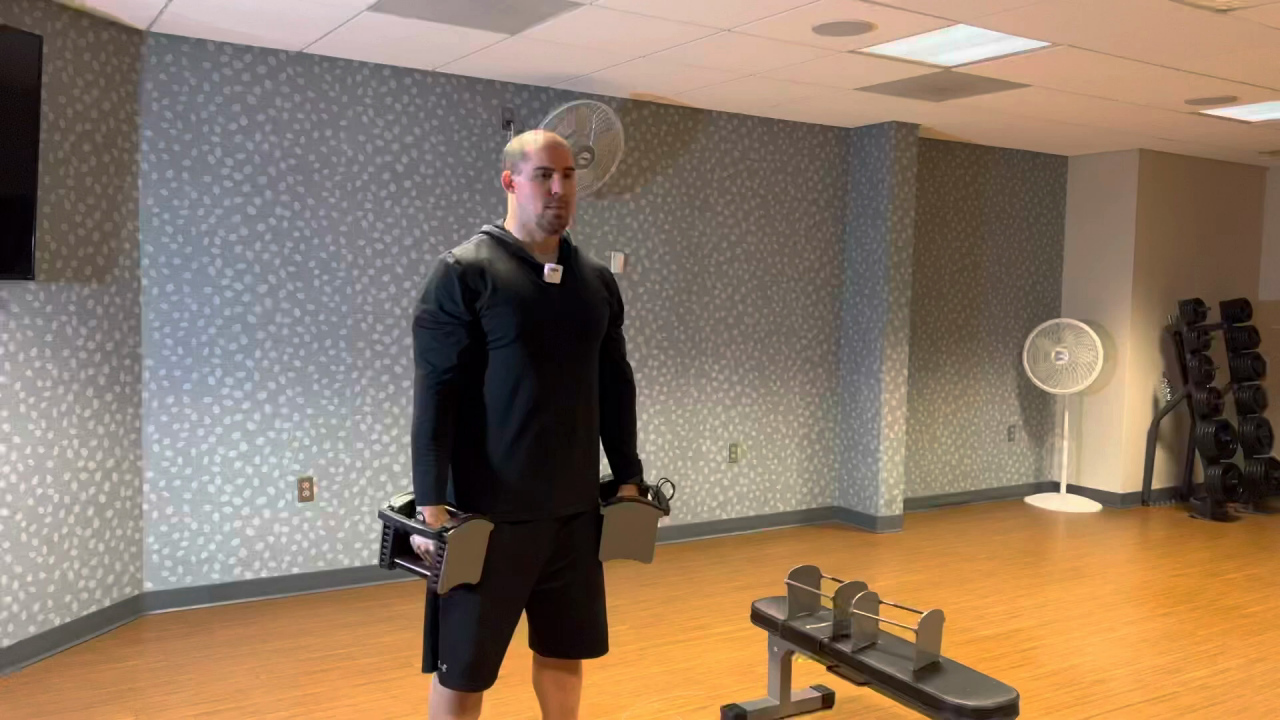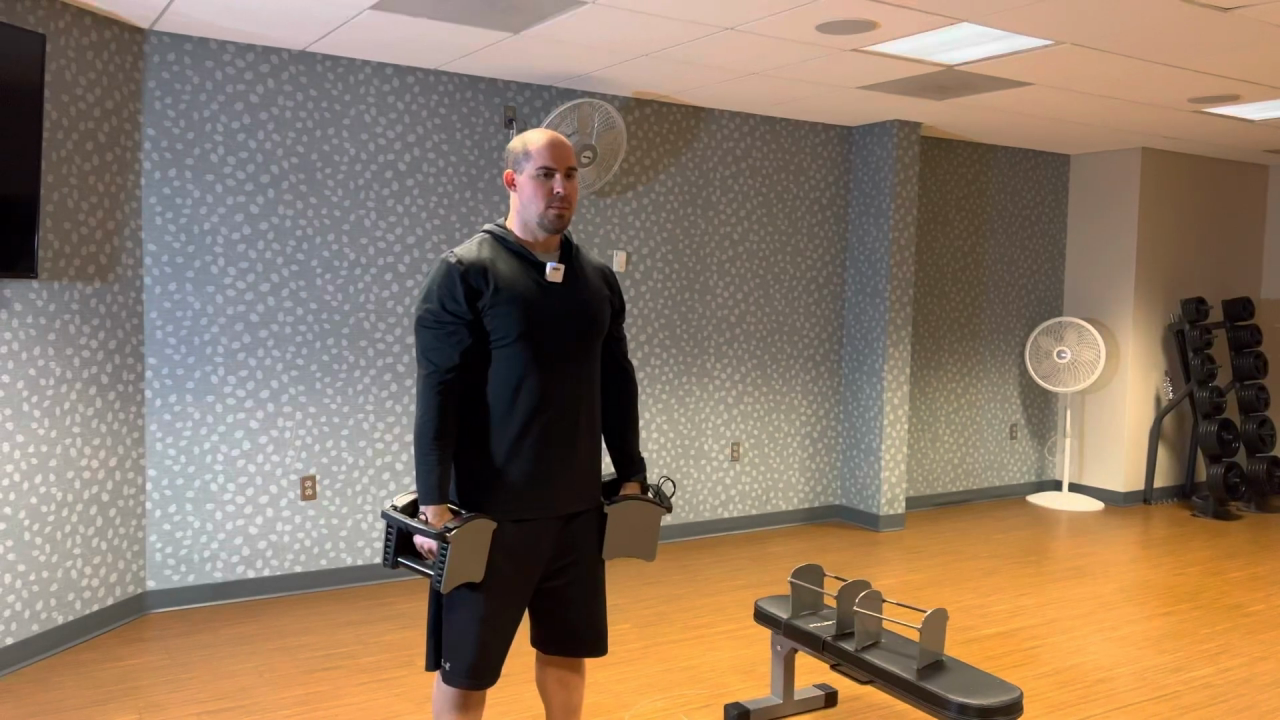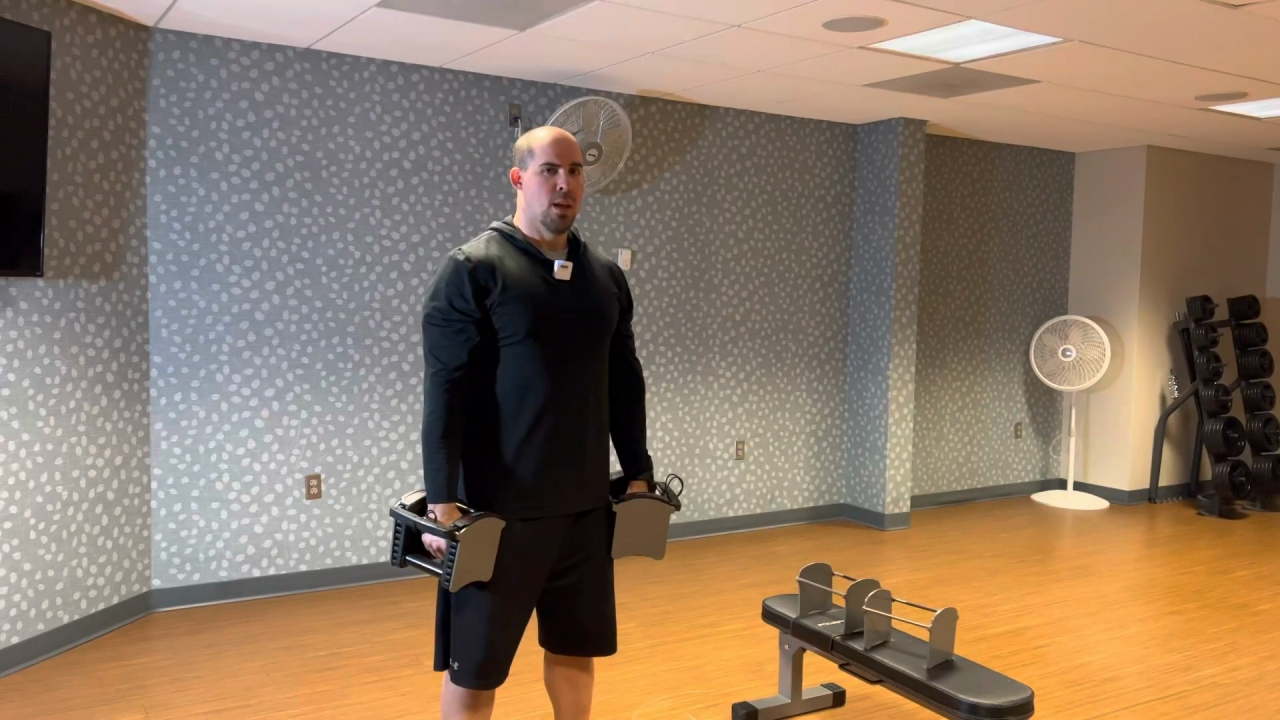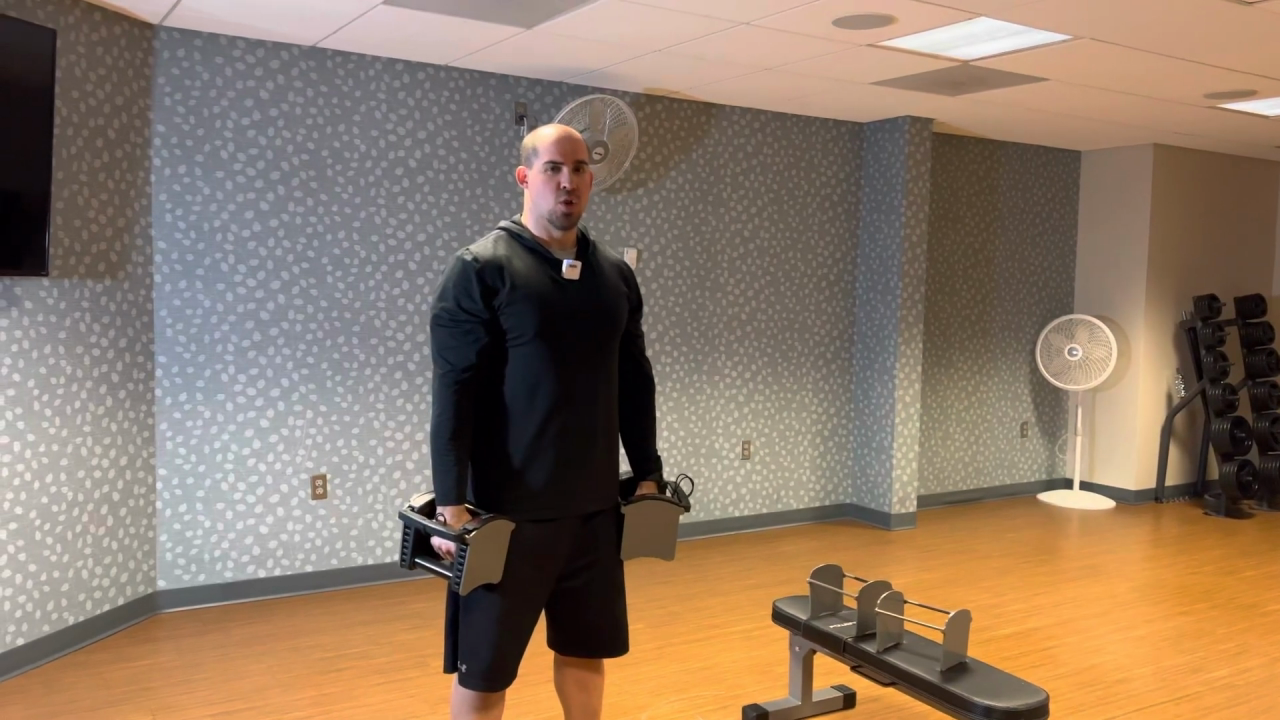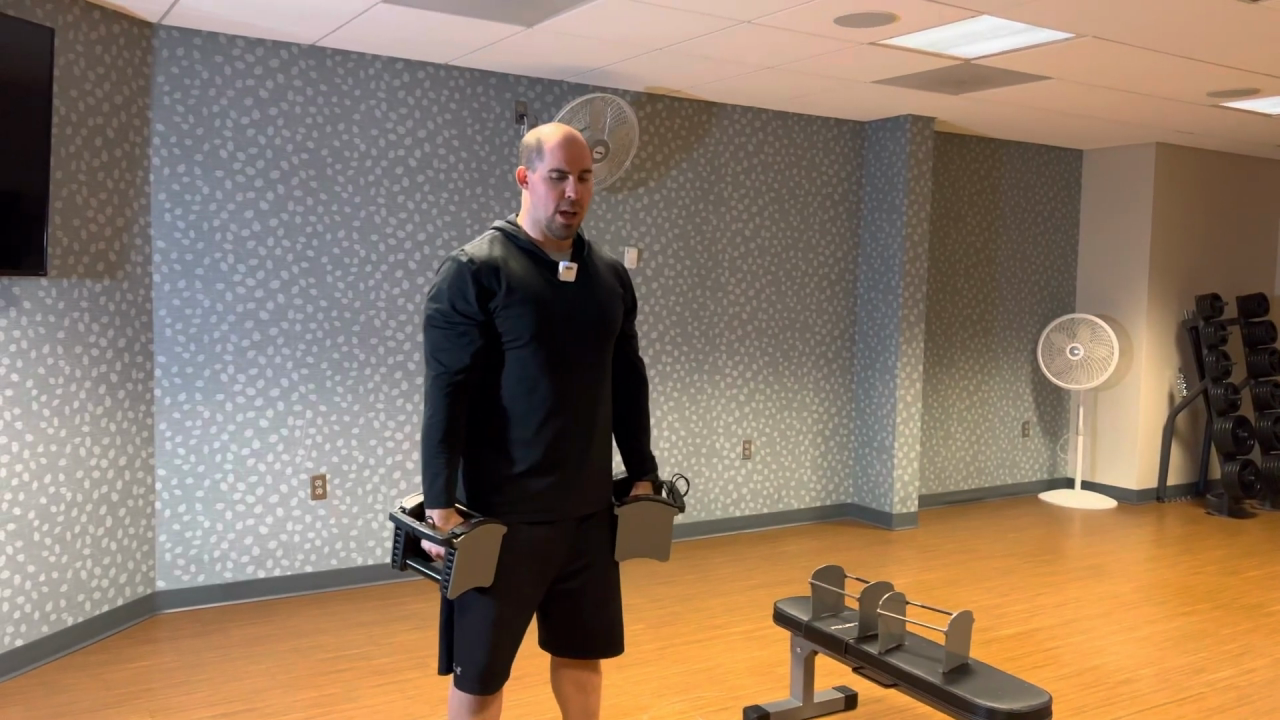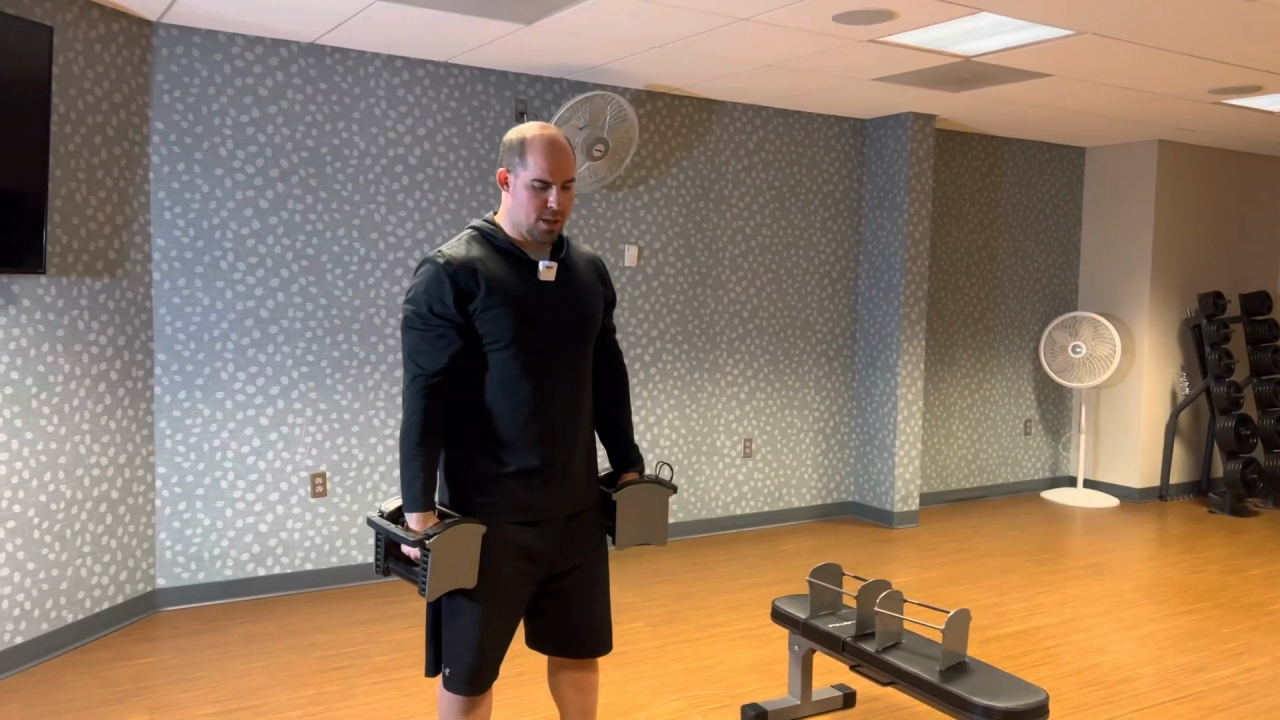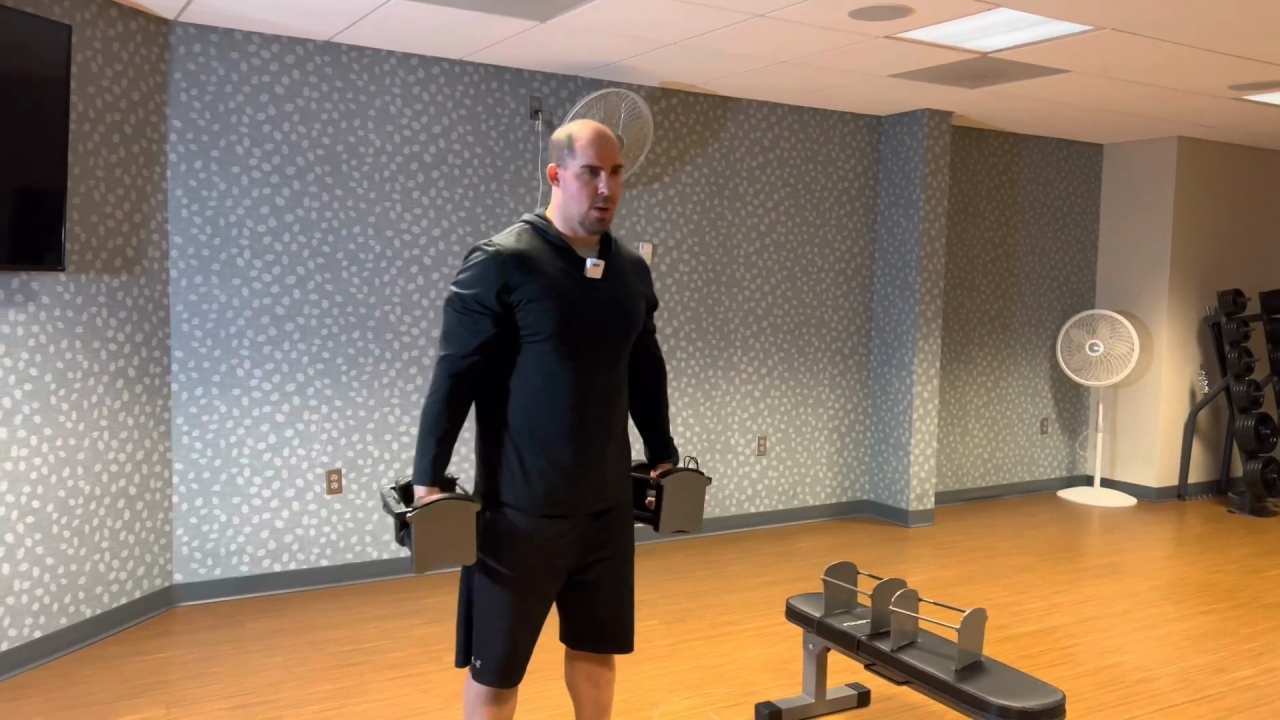
dt=0.5s
person 1, frame 1
left shoulder: (597, 281)
right shoulder: (464, 273)
left elbow: (615, 387)
right elbow: (435, 394)
left wrist: (629, 478)
right wrist: (430, 503)
left hip: (575, 509)
right hip: (487, 513)
left knee: (564, 652)
right knee: (463, 668)
person 1, frame 2
left shoulder: (598, 279)
right shoulder: (465, 272)
left elbow: (617, 385)
right elbow: (438, 393)
left wrist: (631, 475)
right wrist: (433, 502)
left hip: (577, 508)
right hip: (490, 512)
left knee: (567, 650)
right knee: (466, 665)
person 1, frame 3
left shoulder: (606, 276)
right shoulder: (472, 270)
left elbow: (625, 382)
right elbow: (446, 392)
left wrist: (638, 474)
right wrist: (442, 501)
left hip: (586, 505)
right hip: (498, 509)
left knee: (575, 648)
right knee: (475, 665)
person 1, frame 4
left shoulder: (616, 274)
right shoulder: (480, 270)
left elbow: (635, 382)
right elbow: (454, 393)
left wrist: (648, 474)
right wrist: (452, 503)
left hip: (595, 507)
right hip: (507, 512)
left knee: (586, 651)
right knee: (484, 668)
person 1, frame 5
left shoulder: (610, 275)
right shoulder: (474, 271)
left elbow: (628, 383)
right elbow: (446, 395)
left wrist: (642, 474)
right wrist: (440, 504)
left hip: (589, 508)
right hip: (500, 513)
left knee: (582, 651)
right knee: (479, 668)
person 1, frame 6
left shoulder: (589, 271)
right shoulder: (452, 272)
left elbow: (608, 378)
right elbow: (425, 398)
left wrist: (628, 465)
right wrist: (418, 507)
left hip: (576, 506)
right hip: (487, 514)
left knee: (580, 650)
right knee: (469, 668)
person 1, frame 7
left shoulder: (631, 271)
right shoulder: (500, 264)
left elbow: (646, 370)
right elbow: (454, 376)
left wrist: (662, 455)
right wrist: (428, 479)
left hip: (607, 498)
right hip: (521, 503)
left knee: (598, 644)
right knee: (496, 660)
